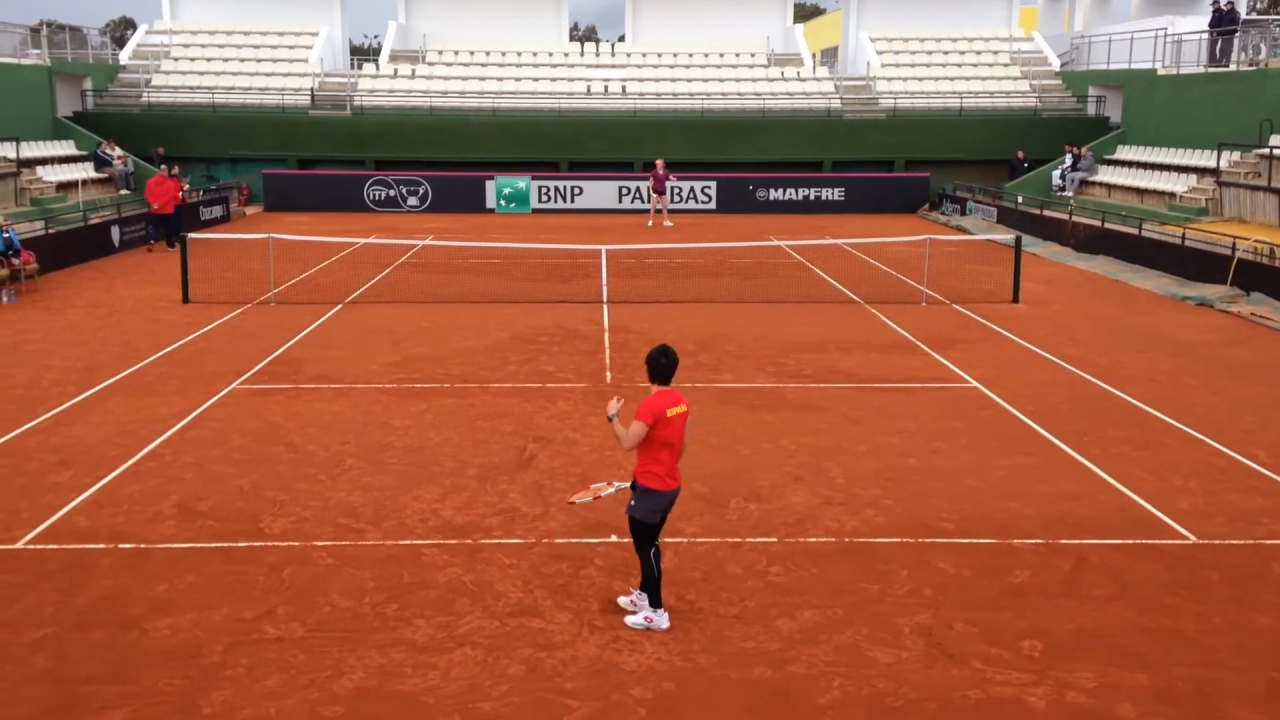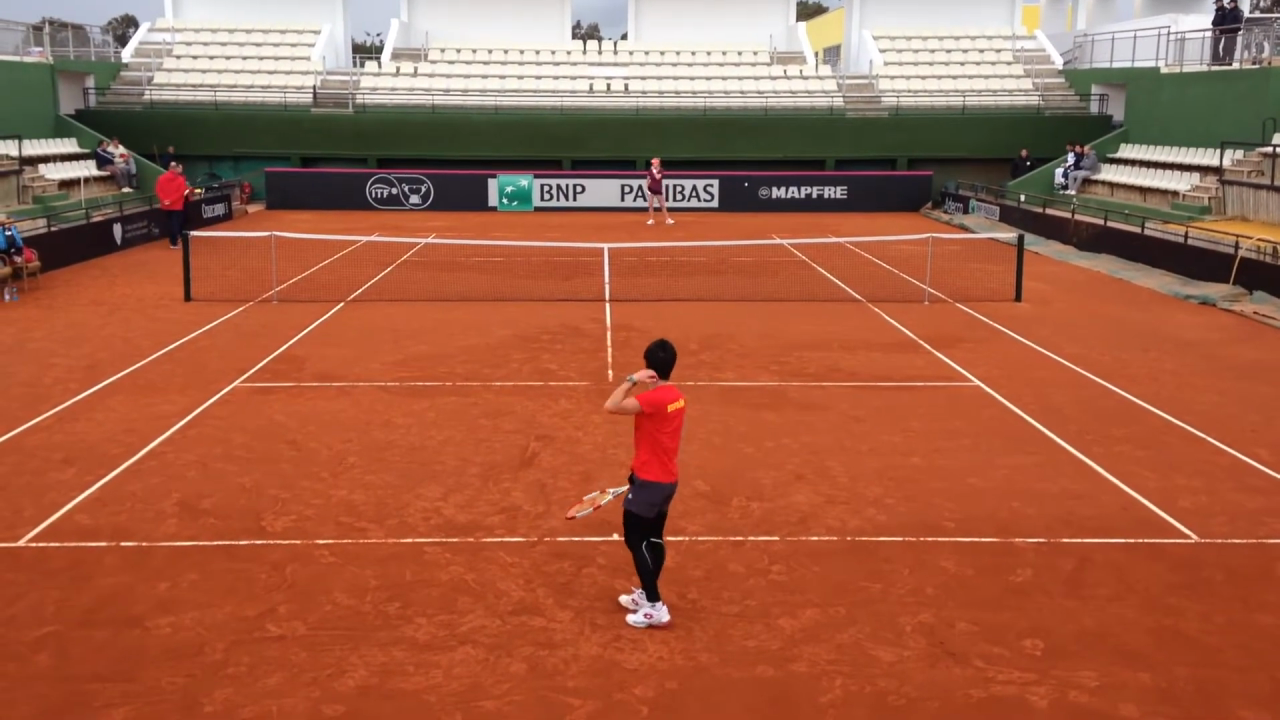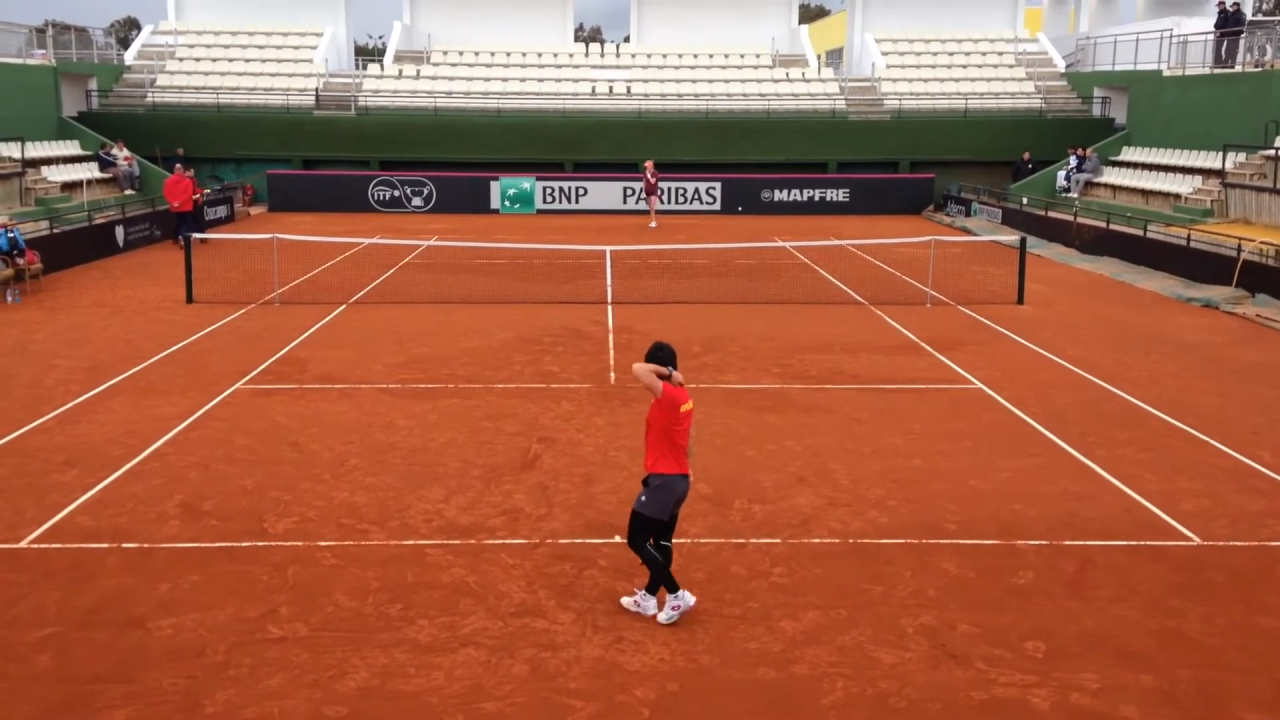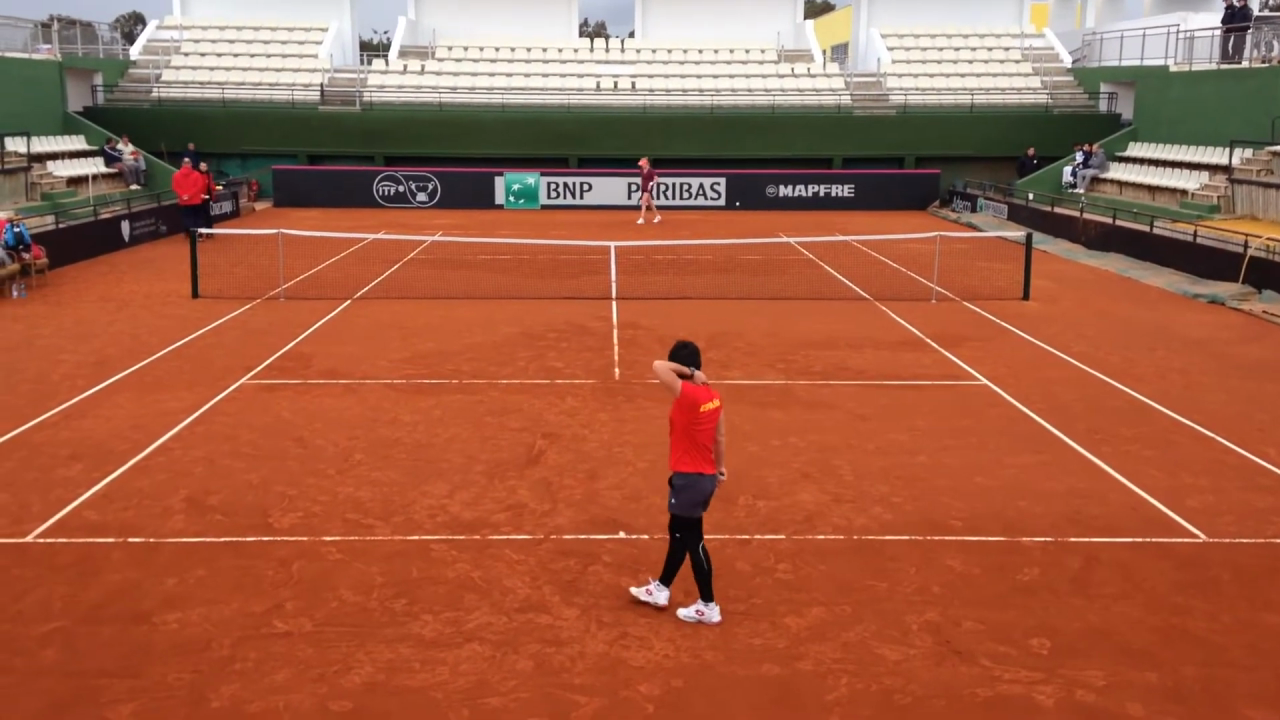
dt=0.3s
person 1, frame 1
left shoulder: (650, 406)
right shoulder: (681, 402)
left elbow: (627, 442)
left wrist: (612, 415)
left hip: (650, 487)
right hip: (671, 485)
left knee: (645, 548)
right knee: (650, 542)
left ankle: (656, 613)
right ankle: (644, 596)
person 1, frame 2
left shoulder: (652, 398)
right shoulder: (676, 396)
left elbow: (611, 406)
left wrist: (632, 379)
left hip: (649, 481)
right hip: (668, 479)
left knee: (636, 541)
right knee: (654, 539)
left ankle: (655, 608)
right ankle: (646, 596)
person 1, frame 3
left shoulder: (667, 395)
right shoulder: (683, 396)
left elbow: (637, 369)
left wrist: (667, 373)
left hip: (663, 481)
right hip: (678, 479)
left knee: (637, 541)
right knee: (661, 541)
left ankle: (678, 596)
right ankle: (648, 598)
person 1, frame 4
left shoulder: (688, 395)
right shoulder: (712, 396)
left elbow: (658, 367)
right elbow: (720, 435)
left wrist: (688, 372)
right wrist: (720, 466)
left hip: (689, 479)
right hip: (705, 477)
left knee: (692, 541)
right knee: (679, 534)
left ankle: (708, 606)
right ankle: (660, 589)
